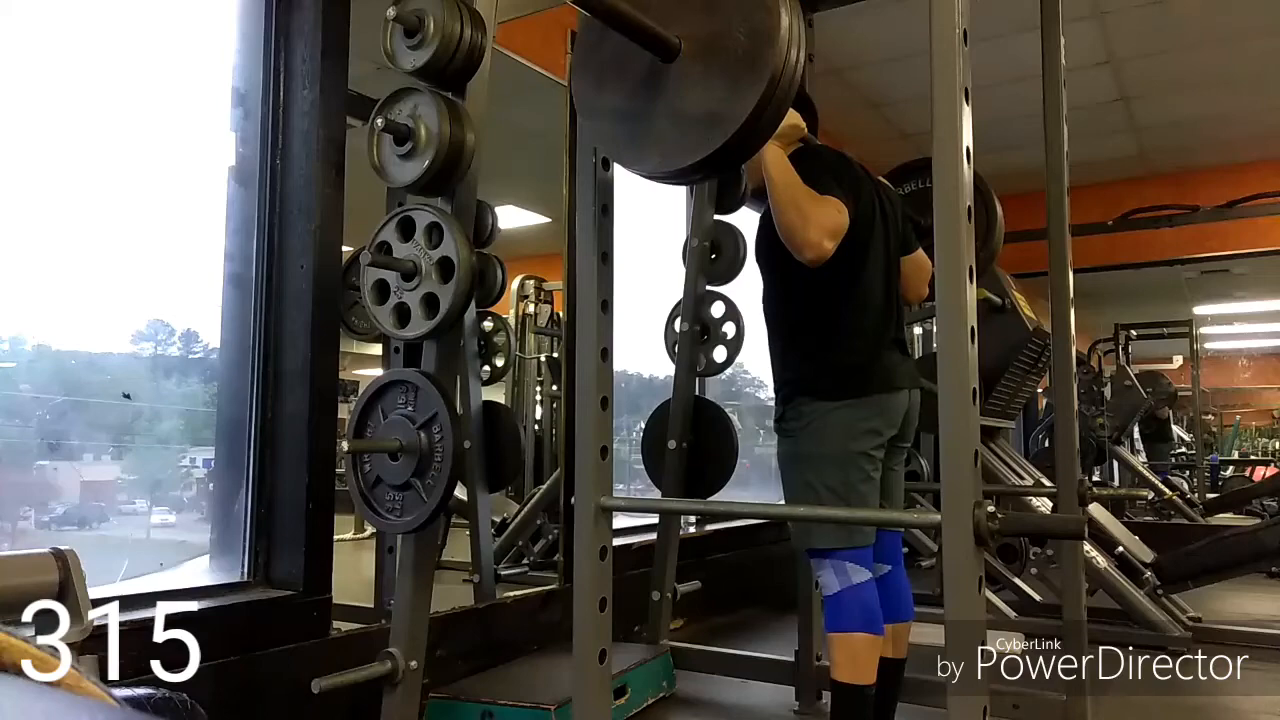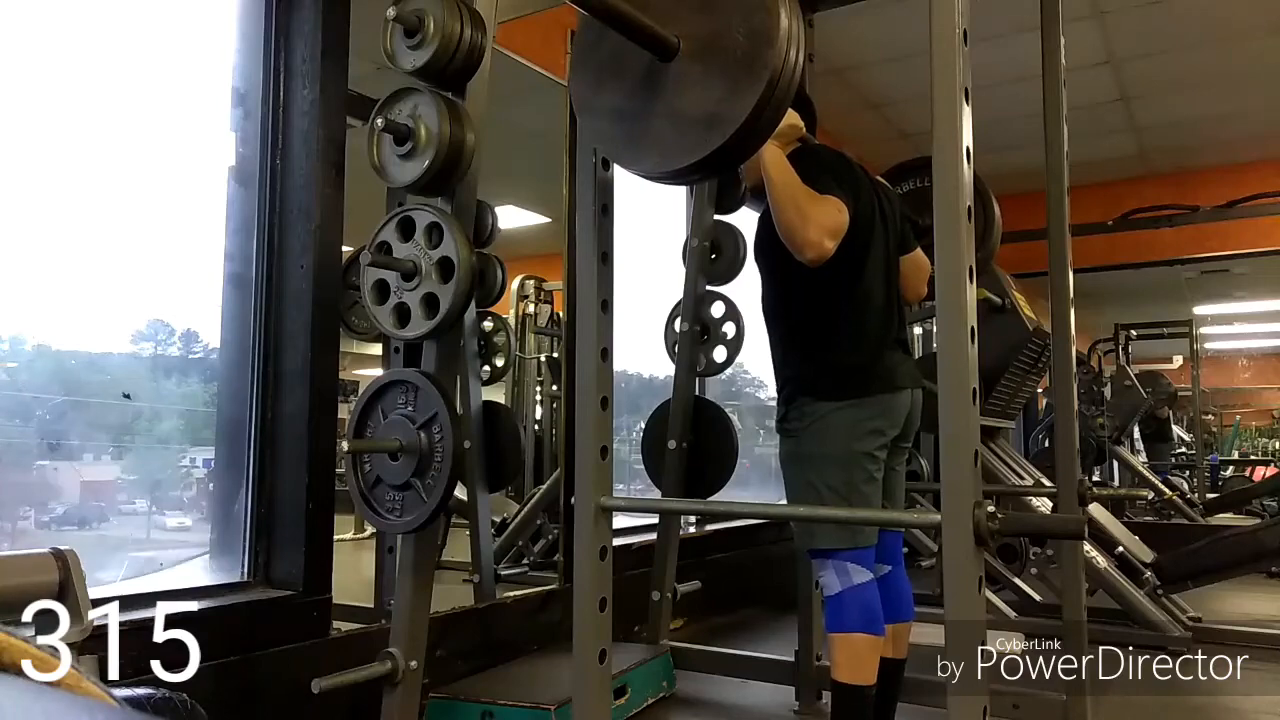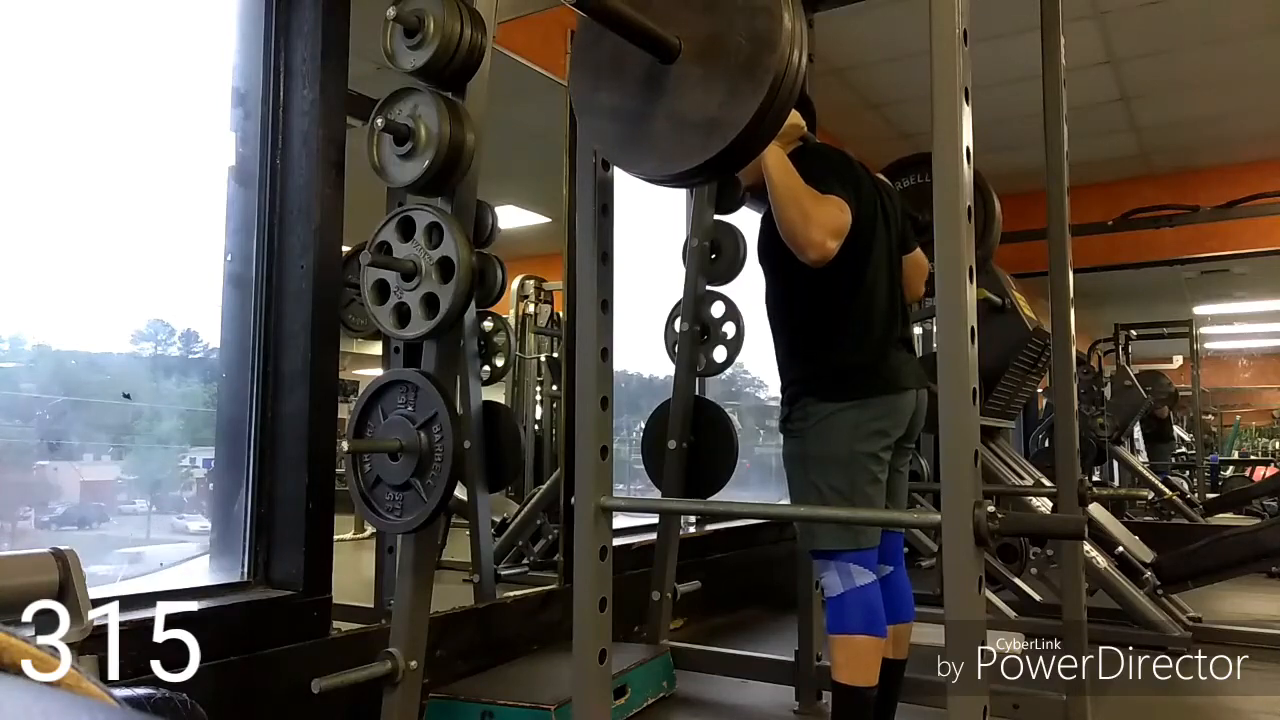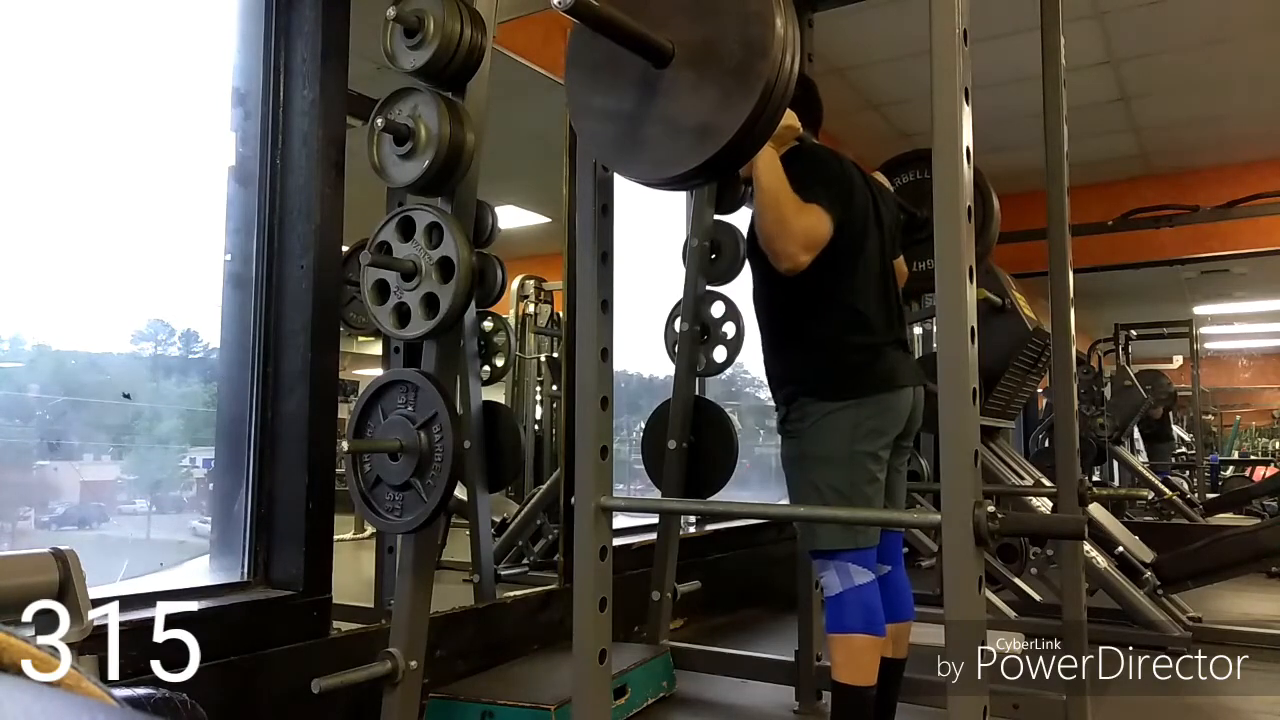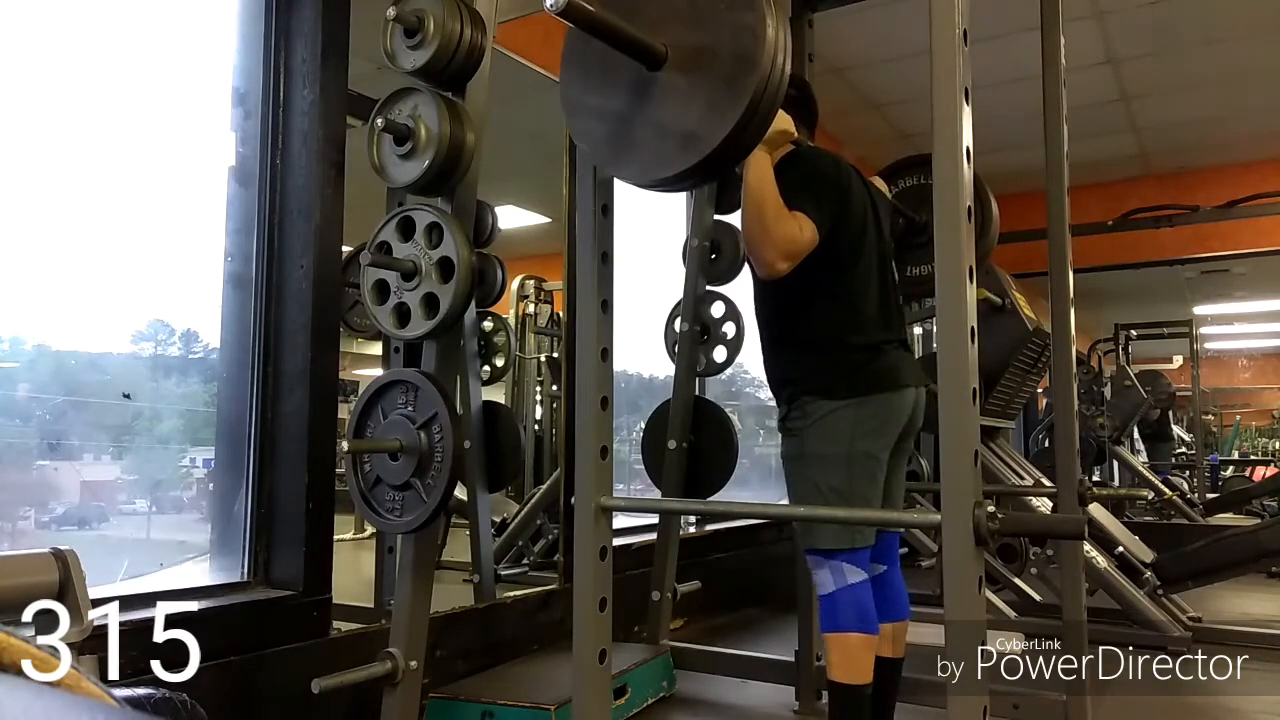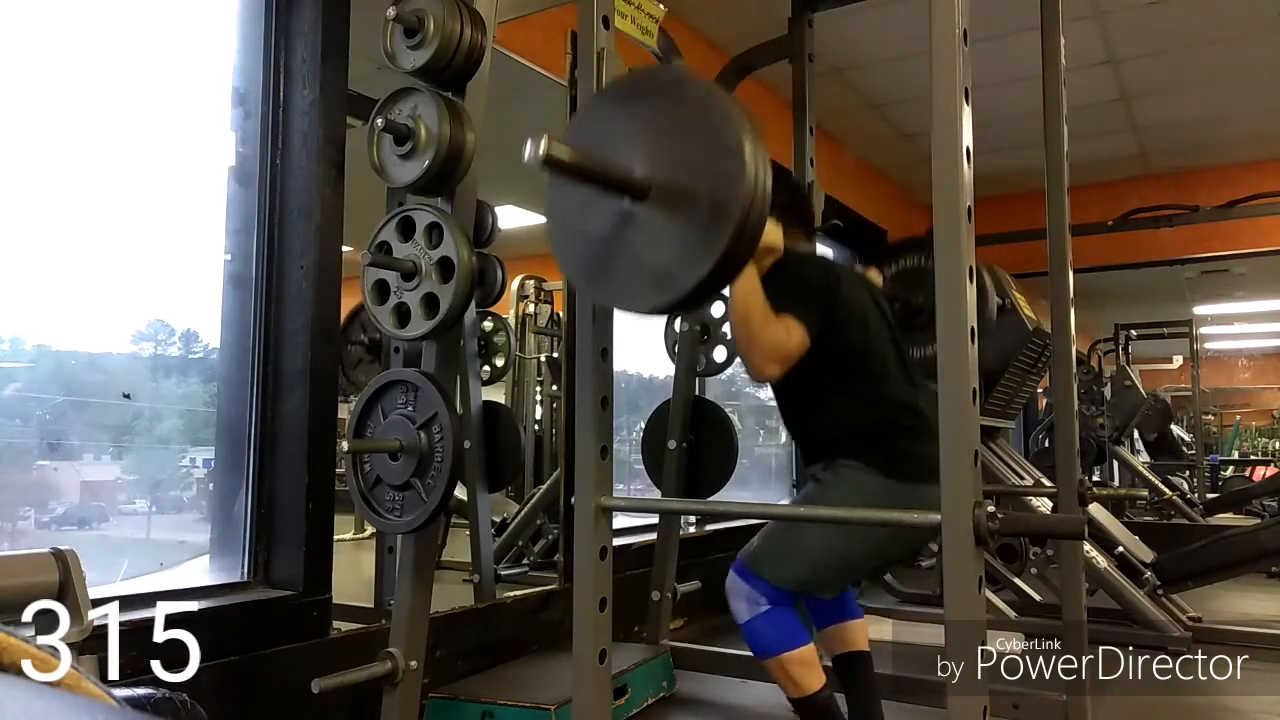
dt=0.7s
person 1, frame 1
left shoulder: (815, 166)
right shoulder: (864, 184)
left elbow: (815, 240)
right elbow: (916, 283)
left wrist: (767, 148)
left hip: (836, 396)
right hip: (886, 388)
left knee: (842, 565)
right knee: (879, 559)
person 1, frame 2
left shoulder: (813, 165)
right shoulder: (861, 182)
left elbow: (815, 240)
right elbow: (916, 282)
left wrist: (768, 150)
left hip: (839, 396)
right hip: (888, 388)
left knee: (844, 566)
right knee: (880, 558)
person 1, frame 3
left shoulder: (814, 164)
right shoulder: (860, 178)
left elbow: (817, 240)
right elbow: (914, 280)
left wrist: (770, 148)
left hip: (842, 394)
right hip: (892, 387)
left knee: (847, 566)
right knee: (881, 560)
person 1, frame 4
left shoulder: (808, 167)
right shoulder: (856, 180)
left elbow: (790, 249)
right elbow: (894, 277)
left wrist: (763, 149)
left hip: (840, 395)
right hip: (888, 386)
left knee: (844, 565)
right knee: (880, 560)
person 1, frame 5
left shoulder: (804, 169)
right shoulder: (850, 180)
left elbow: (774, 253)
left wrist: (754, 147)
left hip: (842, 392)
right hip: (890, 384)
left knee: (838, 565)
right knee: (876, 561)
person 1, frame 6
left shoulder: (794, 274)
right shoulder: (840, 277)
left elbow: (766, 359)
left wrist: (741, 256)
left hip: (886, 474)
right hip: (921, 472)
left knee: (754, 586)
right knee: (815, 572)
